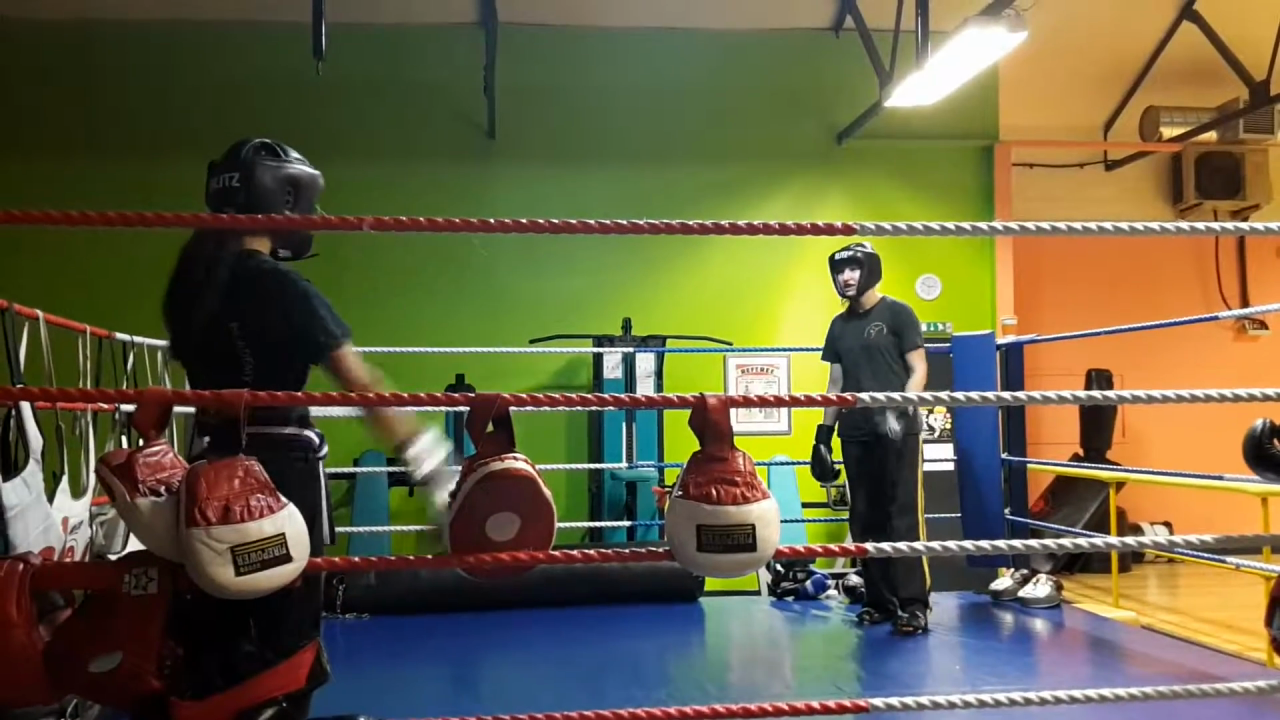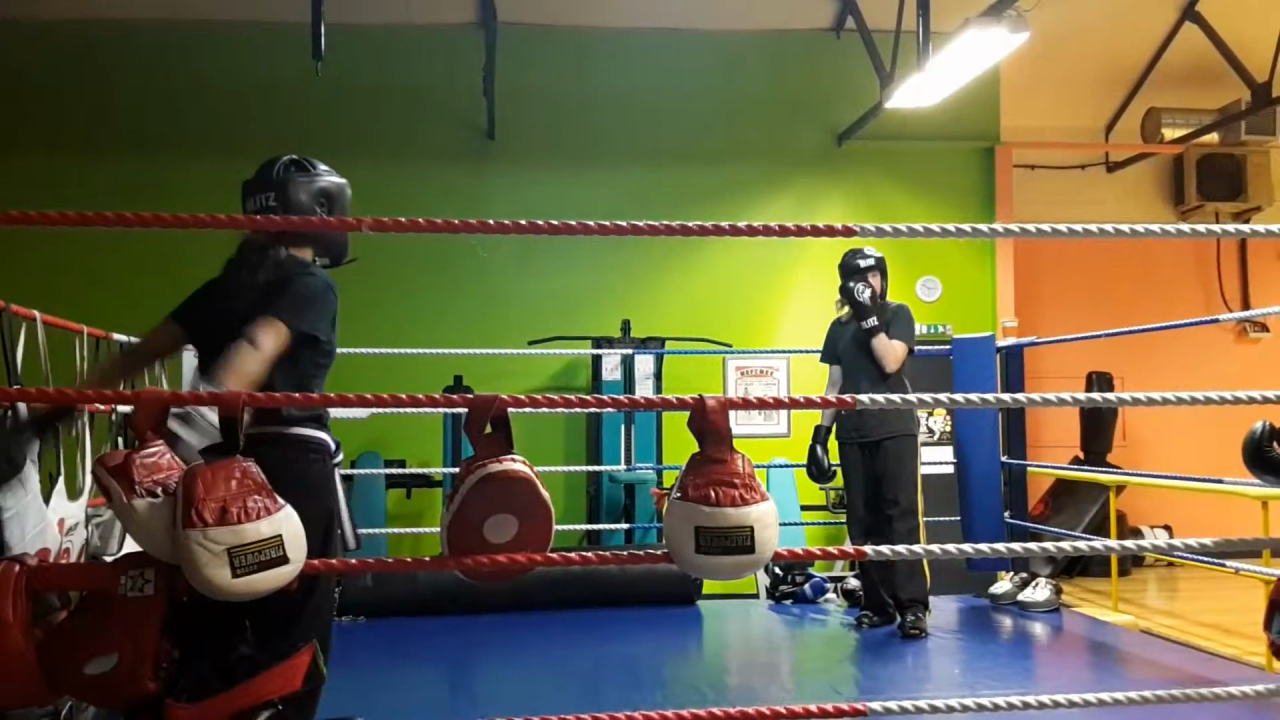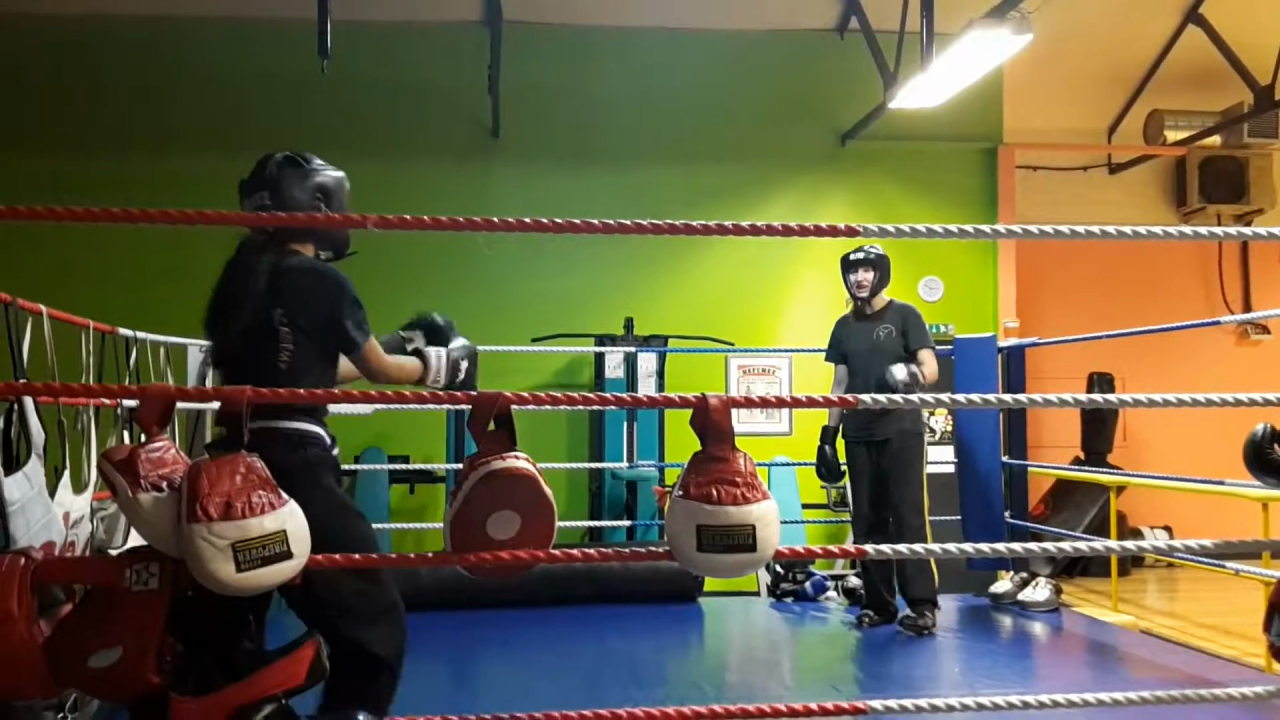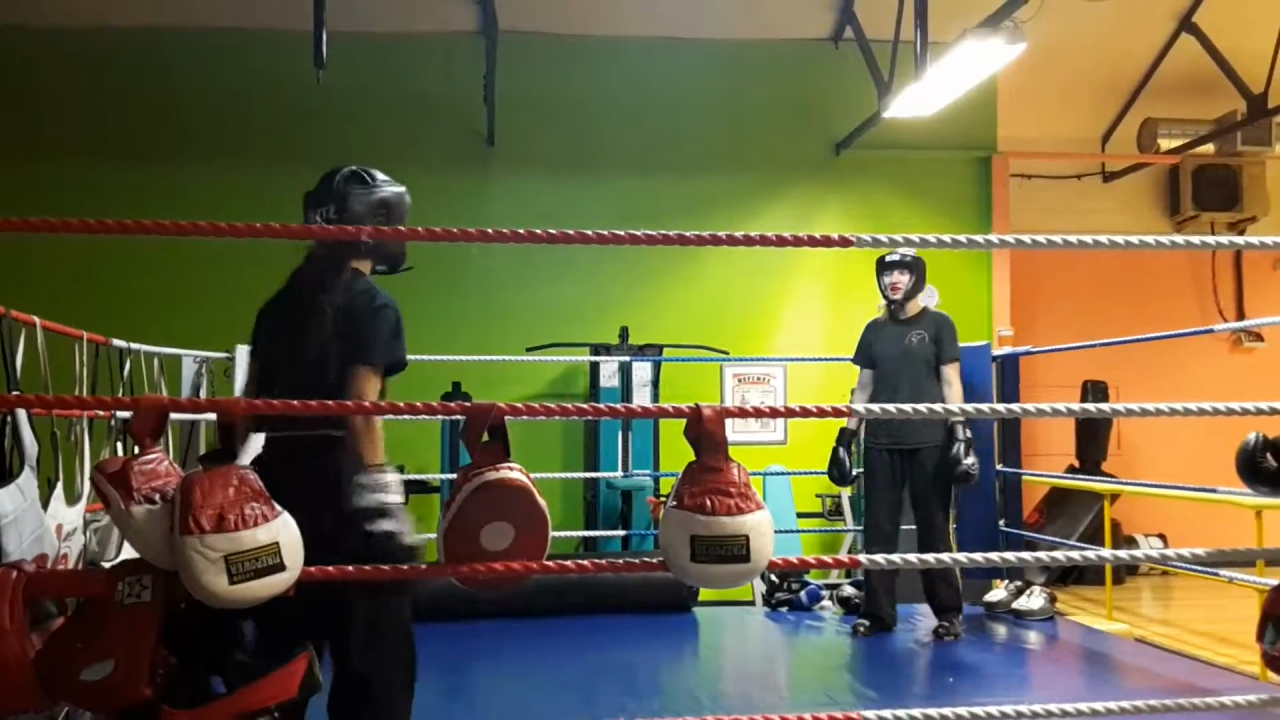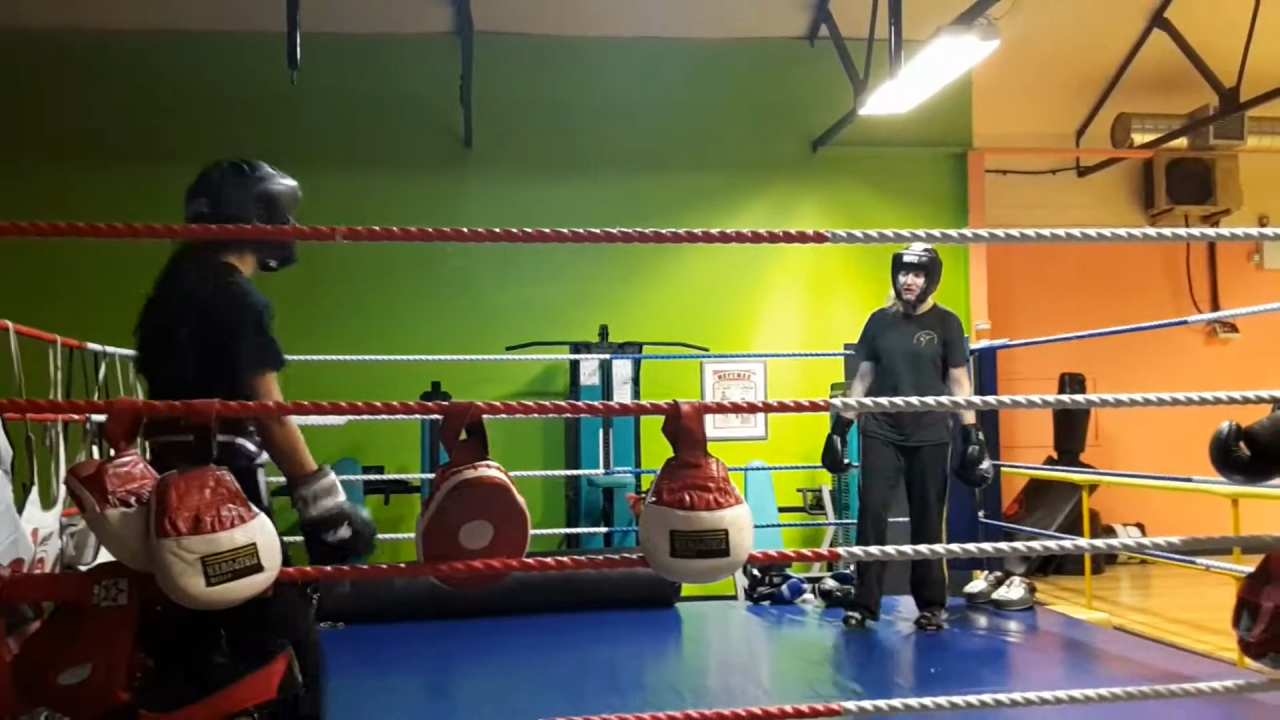
dt=0.5s
person 1, frame 1
left shoulder: (194, 280)
right shoulder: (278, 287)
right elbow: (361, 382)
right wrist: (430, 459)
left hip: (217, 457)
right hip: (271, 467)
left knee: (214, 623)
right knee: (280, 636)
person 1, frame 2
left shoulder: (232, 283)
right shoulder: (310, 285)
left elbow: (147, 350)
right elbow: (258, 348)
right hip: (296, 465)
left knee: (215, 624)
right knee: (294, 630)
person 1, frame 3
left shoulder: (237, 284)
right shoulder: (321, 282)
right elbow: (379, 367)
left wrist: (407, 343)
right wrist: (443, 359)
right hip: (296, 463)
left knee: (220, 627)
right knee: (367, 618)
person 1, frame 4
left shoulder: (283, 302)
right shoulder: (373, 305)
left elbow: (251, 402)
right elbow: (361, 410)
right wrist: (381, 505)
left hip: (278, 473)
right hip: (336, 479)
left knee: (283, 637)
right knee: (373, 640)
person 1, frame 5
left shoulder: (177, 293)
right shoulder: (238, 300)
right elbow: (268, 414)
right wrist: (327, 503)
left knee: (180, 651)
right knee: (280, 642)
person 2, frame 1
left shoulder: (897, 313)
right shoulder: (839, 325)
left elbow: (920, 372)
left wrist: (901, 410)
right wrist: (823, 435)
left hip: (897, 431)
right hip: (855, 434)
left knee: (902, 515)
right knee: (865, 519)
left ankle: (913, 604)
right ankle: (879, 601)
person 2, frame 2
left shoulder: (897, 313)
right shoulder: (839, 327)
left elbow: (890, 362)
left wrist: (869, 317)
right wrist: (820, 434)
left hip: (895, 430)
right hip: (853, 434)
left knee: (901, 515)
right knee: (862, 521)
left ankle: (913, 606)
right ankle: (878, 603)
person 2, frame 3
left shoulder: (904, 315)
right shoulder: (844, 326)
left elbow: (931, 368)
left wrist: (910, 374)
right wrist: (828, 435)
left hip: (900, 431)
right hip: (859, 435)
left knee: (907, 515)
right knee: (867, 519)
left ankle: (921, 603)
right ankle: (879, 602)
person 2, frame 4
left shoulder: (938, 324)
right shoulder: (874, 330)
left elbow: (951, 383)
right elbow: (864, 388)
left wrist: (959, 433)
right wrist: (845, 437)
left hip: (929, 441)
right hip: (881, 442)
left knee: (933, 527)
right knee: (878, 527)
left ankle: (948, 612)
right ankle: (878, 612)
person 2, frame 5
left shoulder: (946, 323)
right shoulder: (879, 321)
left elbow: (959, 384)
right elbow: (863, 378)
left wrist: (973, 437)
right wrist: (840, 427)
left hip: (930, 437)
right hip: (881, 432)
left knee: (927, 522)
right knee: (872, 512)
left ankle: (931, 604)
right ankle: (864, 602)
